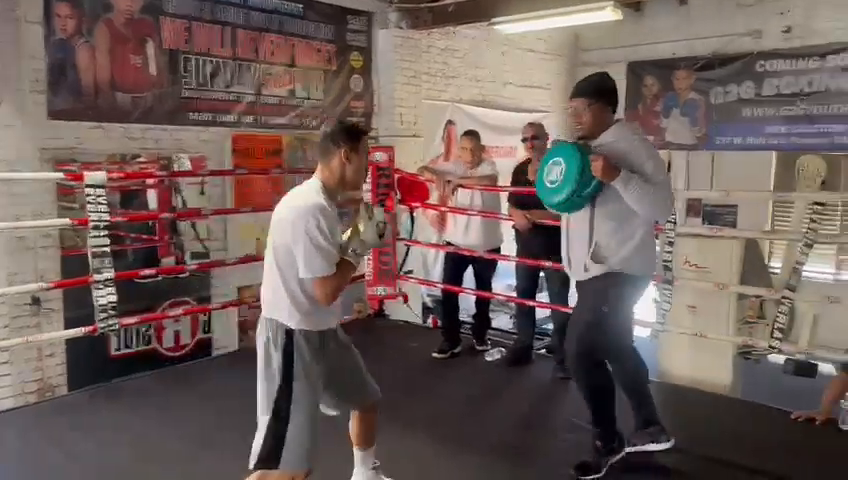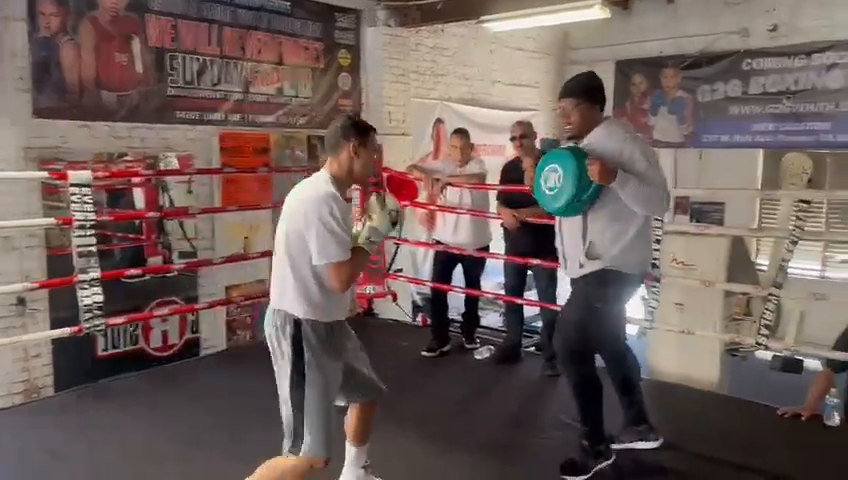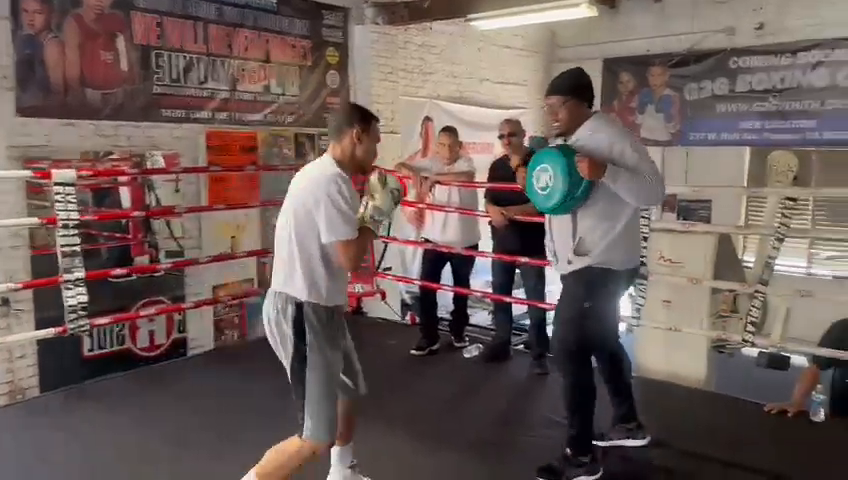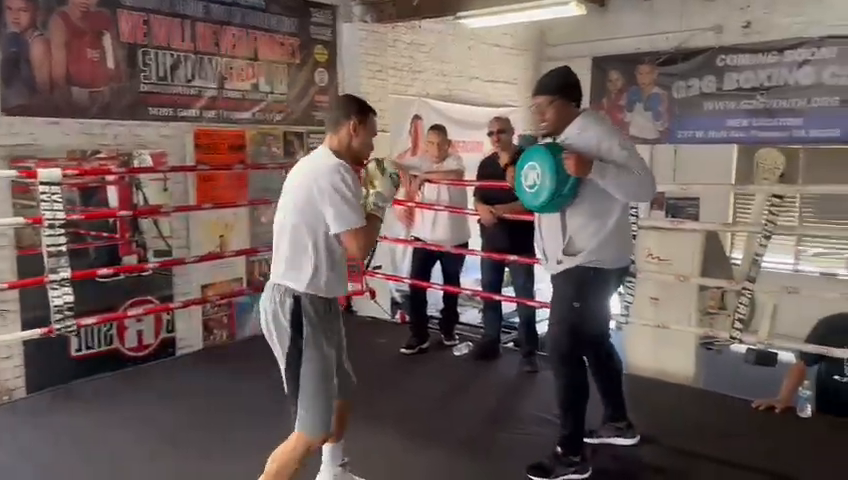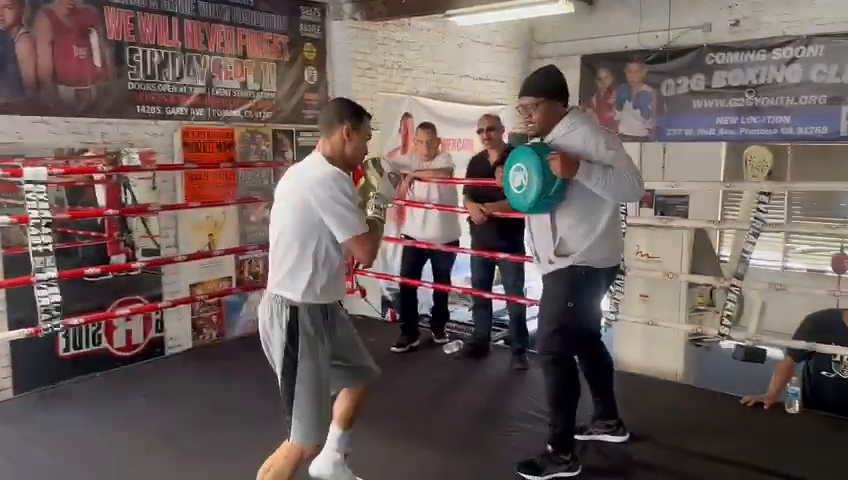
dt=0.1s
person 1, frame 1
left shoulder: (632, 146)
left elbow: (662, 205)
left wrist: (615, 175)
left hip: (617, 271)
right hip: (591, 271)
left knee: (582, 353)
right knee: (616, 349)
left ankle: (607, 444)
right ankle: (650, 428)
person 1, frame 2
left shoulder: (624, 144)
right shoulder: (575, 150)
left elbow: (658, 202)
left wrist: (613, 178)
left hip: (611, 269)
right hip: (591, 267)
left knee: (570, 347)
right knee: (611, 346)
left ankle: (594, 445)
right ankle: (639, 426)
person 1, frame 3
left shoulder: (612, 138)
right shoulder: (566, 145)
left elbow: (653, 191)
left wrist: (604, 172)
right wrist: (534, 185)
left hip: (601, 265)
right hip: (584, 264)
left knee: (569, 350)
right knee: (602, 343)
right ankle: (628, 424)
person 1, frame 4
left shoulder: (600, 136)
right shoulder: (556, 143)
left elbow: (643, 187)
left wrist: (592, 168)
left hip: (591, 264)
right hip: (575, 263)
left knee: (563, 351)
right knee: (594, 342)
right ankle: (618, 423)
person 1, frame 5
left shoulder: (589, 135)
right shoulder: (548, 142)
left elbow: (631, 187)
left wrist: (577, 170)
left hip: (581, 264)
right hip: (567, 262)
left knee: (553, 350)
right knee: (585, 340)
right ankle: (608, 420)
person 2, frame 1
left shoulder: (318, 199)
right shoulder: (312, 209)
right elbow: (326, 292)
left wrist: (352, 241)
right wrist: (360, 243)
left hip: (320, 333)
right hip: (293, 339)
left knee: (365, 400)
person 2, frame 2
left shoulder: (325, 191)
right shoulder: (324, 199)
right elbow: (341, 279)
left wrist: (366, 231)
right wrist: (372, 233)
left hip: (326, 324)
right hip: (302, 330)
left knee: (366, 395)
person 2, frame 3
left shoulder: (319, 174)
right shoulder: (333, 179)
right elbow: (351, 258)
left wrist: (368, 209)
right wrist: (378, 211)
left hip: (322, 308)
right hip: (302, 313)
left knee: (346, 394)
right knee: (316, 435)
person 2, frame 4
left shoulder: (316, 165)
right shoulder: (334, 170)
right elbow: (359, 247)
left wrist: (368, 197)
right wrist: (379, 198)
left hip: (317, 301)
right hip: (300, 306)
left knee: (338, 394)
right knee: (313, 431)
person 2, frame 5
left shoulder: (304, 172)
right shoulder: (330, 180)
right elbow: (365, 252)
left wrist: (358, 200)
right wrist: (378, 200)
left hip: (321, 305)
right hip: (298, 314)
left knee: (360, 378)
right knee: (303, 439)
person 3, frame 1
right shoulder: (520, 170)
right elbow: (511, 204)
left wrist: (538, 215)
right wrist: (517, 214)
left hip: (555, 246)
right hip: (526, 245)
left knee: (559, 302)
right knee: (523, 297)
left ankle: (561, 358)
right ankle: (523, 348)
person 3, frame 2
right shoulder: (508, 168)
right elbow: (500, 203)
left wrist: (526, 213)
right wrist: (505, 213)
left hip: (544, 244)
right hip: (514, 243)
left knee: (548, 300)
right knee: (512, 295)
left ankle: (551, 355)
right ankle: (512, 346)
person 3, frame 3
right shoulder: (496, 166)
right elbow: (488, 200)
left wrist: (514, 211)
right wrist: (493, 210)
left hip: (531, 243)
right hip: (502, 241)
left knee: (536, 299)
right knee: (500, 294)
left ankle: (539, 354)
right ankle: (500, 344)
person 3, frame 4
right shoulder: (486, 164)
right elbow: (477, 198)
left wrist: (503, 209)
right wrist: (482, 209)
left hip: (520, 241)
right hip: (491, 239)
left knee: (525, 297)
right knee: (489, 292)
left ankle: (529, 352)
right ankle: (490, 342)
person 3, frame 5
right shoulder: (475, 162)
right elbow: (467, 196)
left wrist: (493, 207)
right wrist: (472, 207)
left hip: (509, 238)
right hip: (480, 238)
left knee: (514, 295)
right knee: (479, 291)
left ankle: (519, 349)
right ankle: (480, 340)
person 4, frame 1
left shoulder: (488, 166)
right shoulder: (455, 167)
left elbow: (490, 180)
right elbow: (423, 170)
left wrist: (457, 181)
right wrist: (438, 177)
left hip: (486, 243)
right hip: (457, 241)
left knee: (483, 291)
right knee: (448, 290)
left ankle: (480, 335)
right ankle: (451, 340)
person 4, frame 2
left shoulder: (477, 164)
right shoulder: (443, 165)
left elbow: (478, 179)
right elbow: (412, 169)
left wrist: (446, 180)
right wrist: (426, 176)
left hip: (475, 241)
right hip: (446, 240)
left knee: (472, 289)
right knee: (438, 288)
left ankle: (469, 333)
right ankle: (440, 339)
person 4, frame 3
left shoulder: (465, 162)
right shoulder: (432, 163)
left elbow: (467, 177)
right elbow: (401, 167)
left wrist: (434, 178)
right wrist: (415, 174)
left hip: (464, 240)
right hip: (435, 238)
left knee: (462, 288)
right knee: (426, 286)
left ankle: (458, 331)
right ankle: (429, 337)
person 4, frame 4
left shoulder: (454, 161)
right shoulder: (422, 162)
left elbow: (455, 175)
left wrist: (423, 176)
right wrist: (405, 174)
left hip: (454, 238)
right hip: (424, 236)
left knee: (451, 286)
right knee: (416, 285)
left ankle: (448, 329)
right ankle: (419, 335)
person 4, frame 5
left shoulder: (444, 158)
right shoulder: (410, 160)
left elbow: (446, 173)
left wrist: (414, 174)
left hip: (445, 236)
right hip: (415, 234)
left knee: (442, 284)
right knee: (407, 283)
left ankle: (438, 327)
right ankle: (409, 333)
